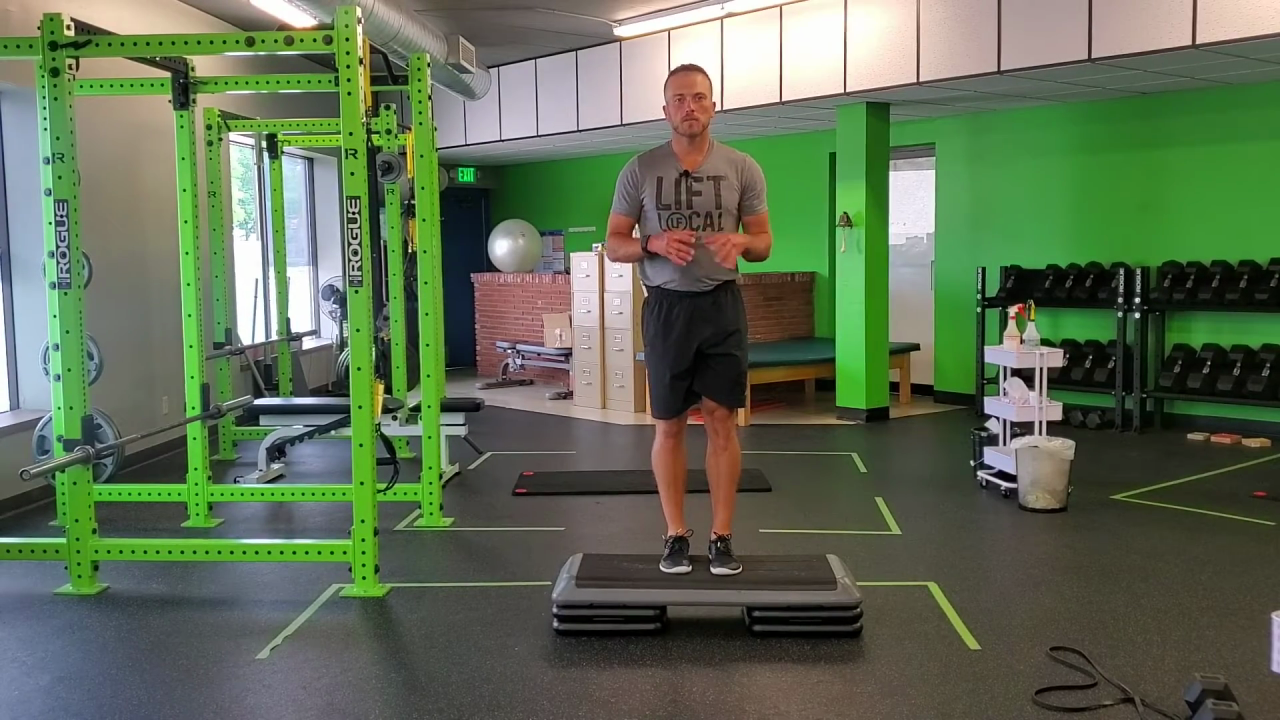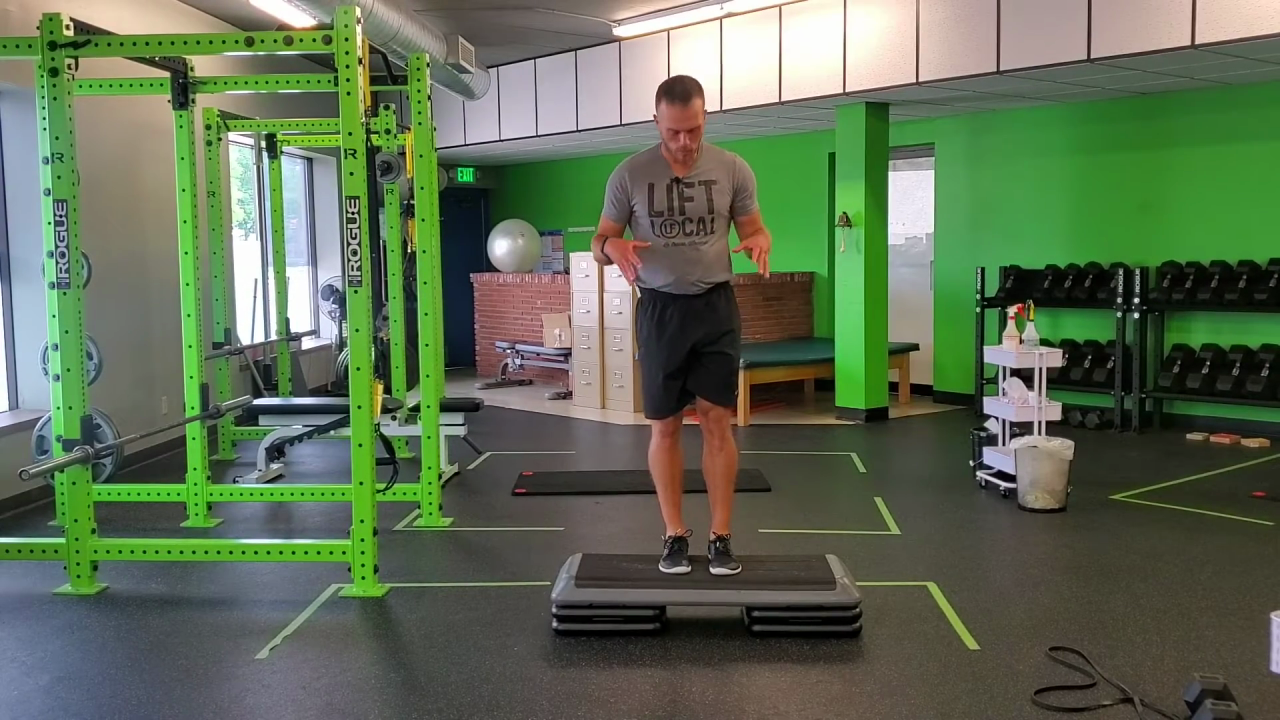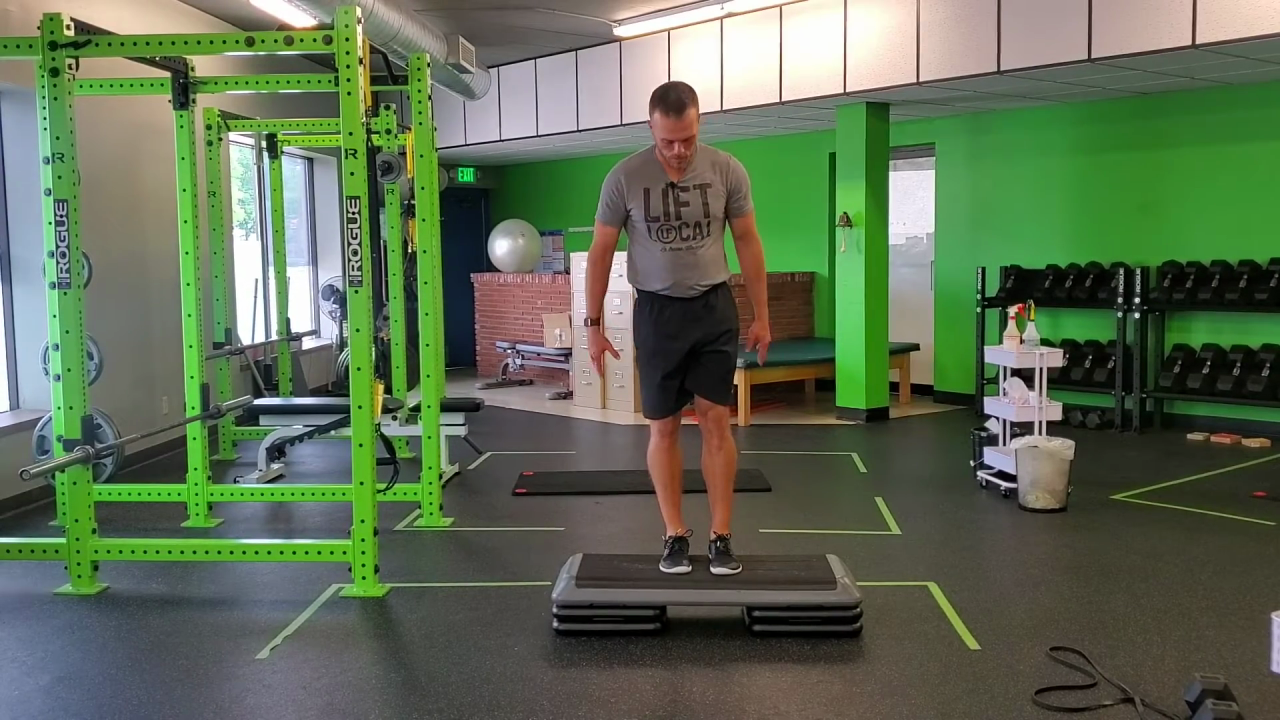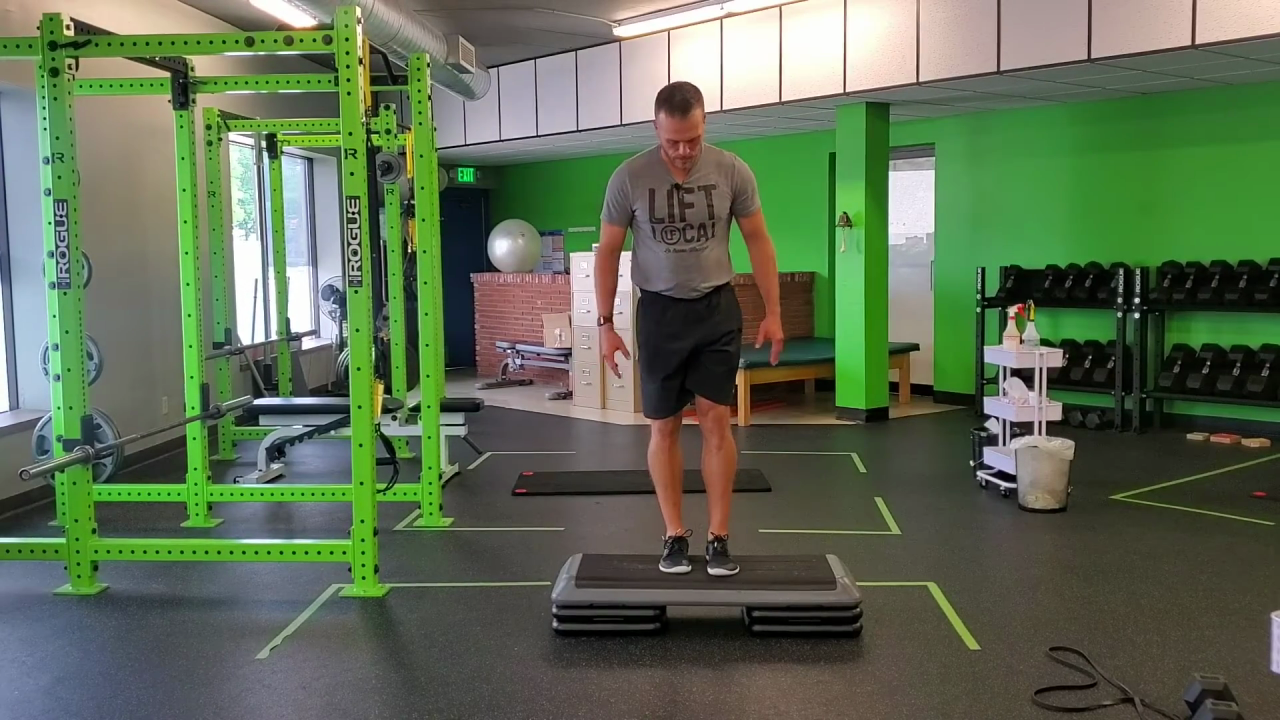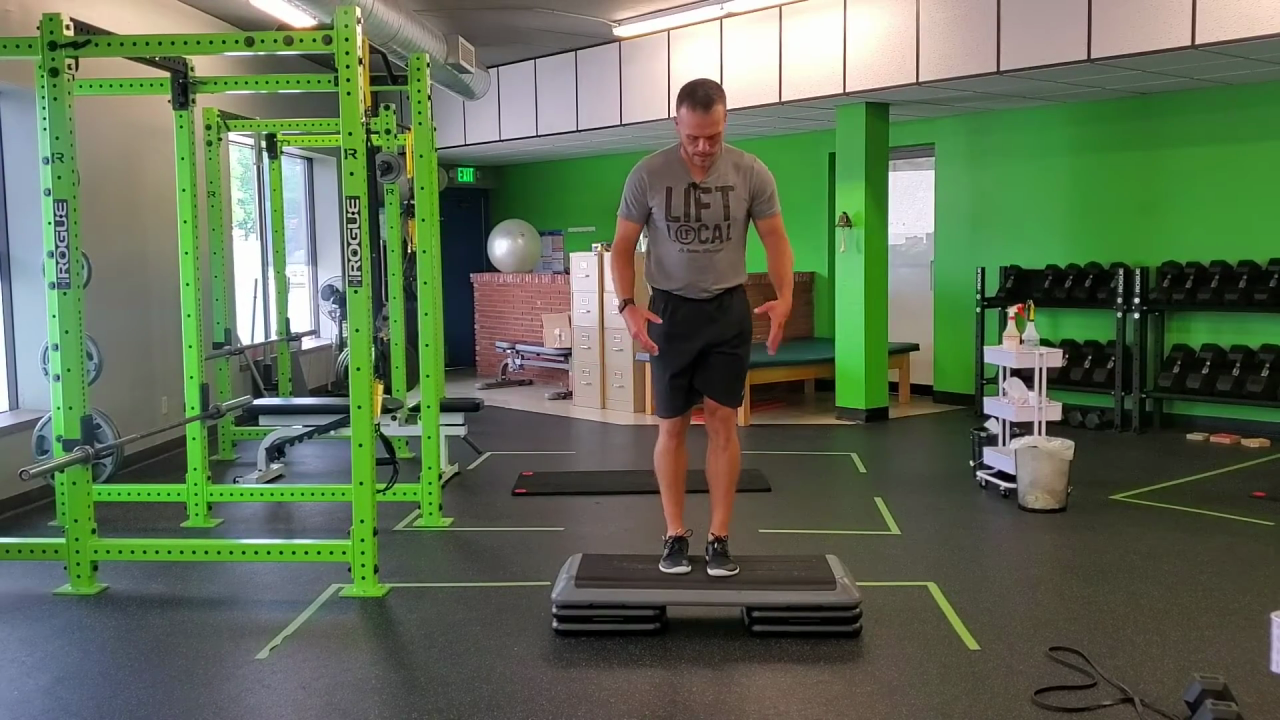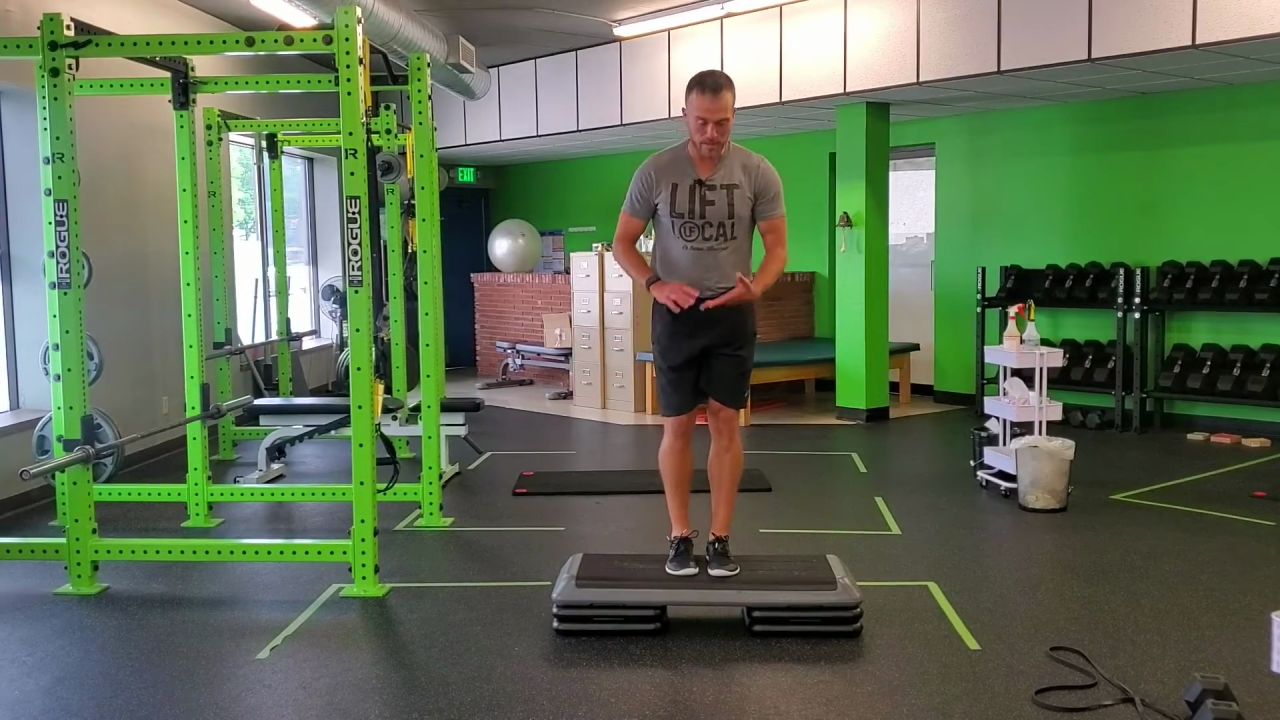
dt=0.4s
person 1, frame 1
left shoulder: (742, 168)
right shoulder: (640, 169)
left elbow: (764, 242)
right elbow: (614, 244)
left wrist: (741, 242)
right wrist: (652, 244)
left hip: (722, 305)
right hip: (666, 307)
left knee: (721, 420)
right knee: (669, 424)
left ankle: (721, 537)
right ankle: (676, 535)
person 1, frame 2
left shoulder: (733, 169)
right shoulder: (630, 174)
left elbow: (755, 228)
right elbow: (600, 240)
left wrist: (760, 240)
right wrist: (611, 247)
left hip: (716, 306)
right hip: (660, 309)
left knee: (717, 419)
right knee: (665, 424)
left ankle: (720, 537)
right ankle: (675, 534)
person 1, frame 3
left shoulder: (727, 170)
right shoulder: (624, 178)
left elbow: (748, 241)
right elbow: (601, 251)
left wrist: (761, 314)
right wrist: (593, 324)
left hip: (714, 307)
right hip: (657, 311)
left knee: (715, 419)
right knee: (663, 425)
left ankle: (721, 537)
right ankle: (675, 535)
person 1, frame 4
left shoulder: (732, 171)
right shoulder: (629, 178)
left elbow: (758, 241)
right elbow: (608, 252)
left wrist: (773, 312)
right wrist: (606, 324)
left hip: (717, 308)
right hip: (660, 311)
left knee: (715, 419)
right knee: (664, 425)
left ankle: (718, 537)
right ankle: (674, 535)
person 1, frame 5
left shoulder: (751, 173)
right shoulder: (647, 175)
left elbow: (776, 240)
right elbow: (623, 246)
left wrist: (783, 296)
right wrist: (628, 305)
left hip: (728, 309)
right hip: (670, 311)
left knee: (722, 420)
right knee: (673, 425)
left ankle: (719, 537)
right ankle: (675, 535)
person 1, frame 6
left shoulder: (759, 173)
right shoulder: (655, 171)
left elbow: (776, 244)
right elbow: (623, 241)
left wrist: (757, 288)
right wrist: (655, 283)
left hip: (733, 310)
right hip: (675, 311)
left knee: (725, 422)
right knee: (679, 425)
left ankle: (720, 539)
right ankle: (680, 536)
